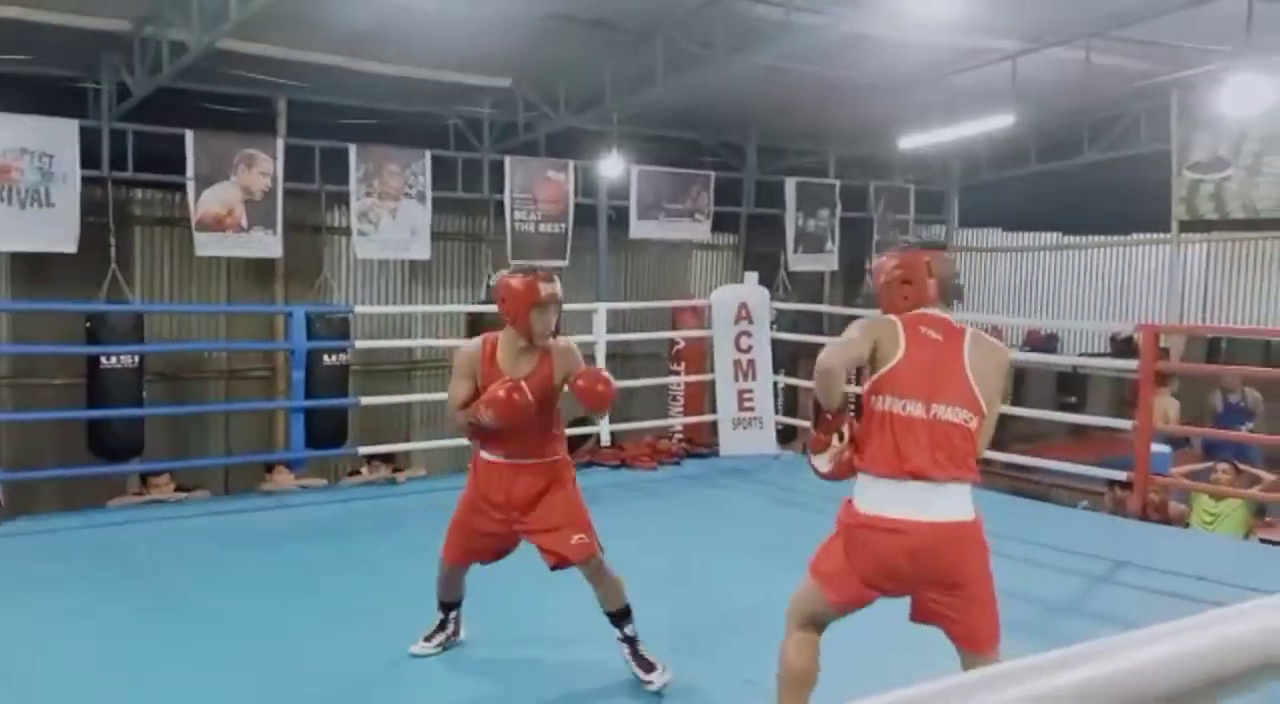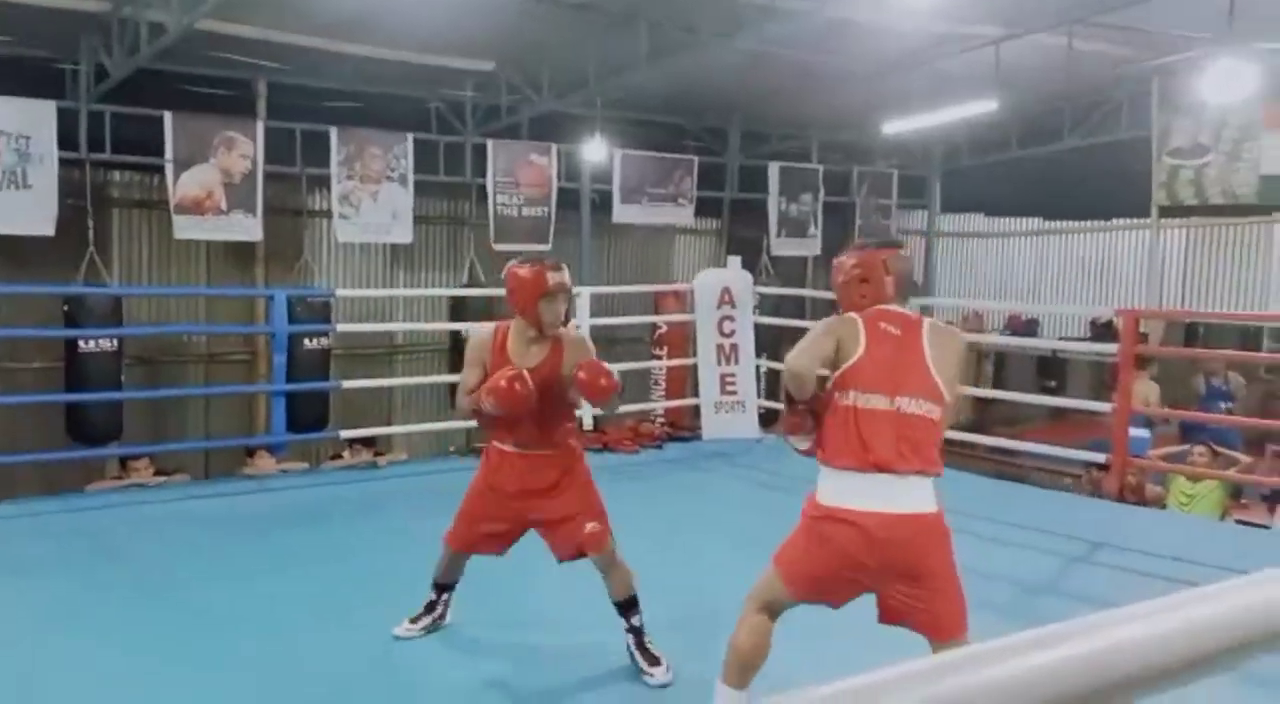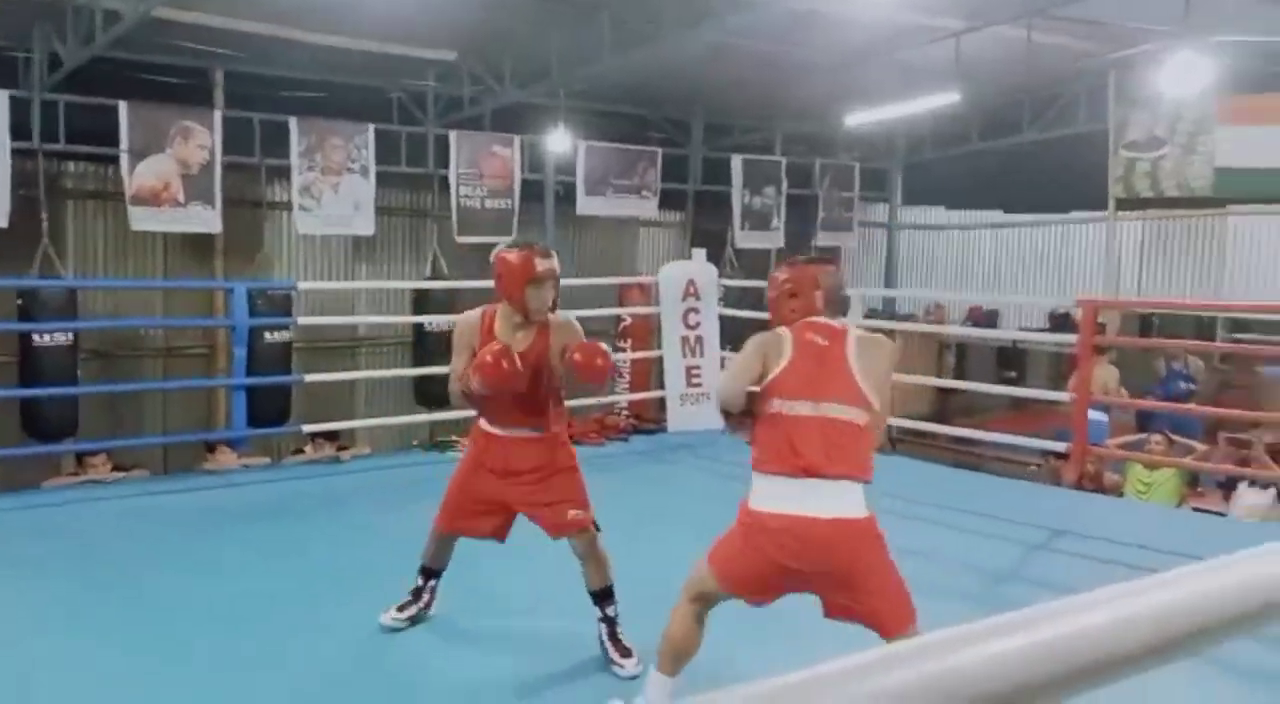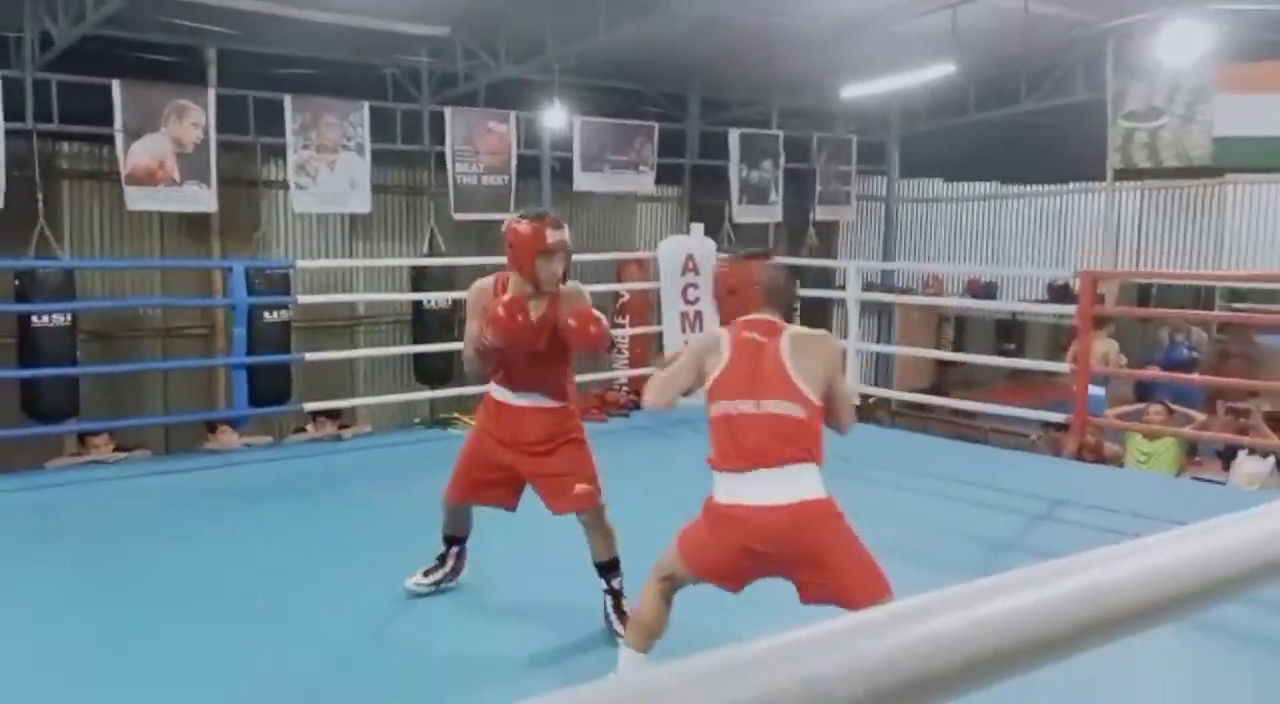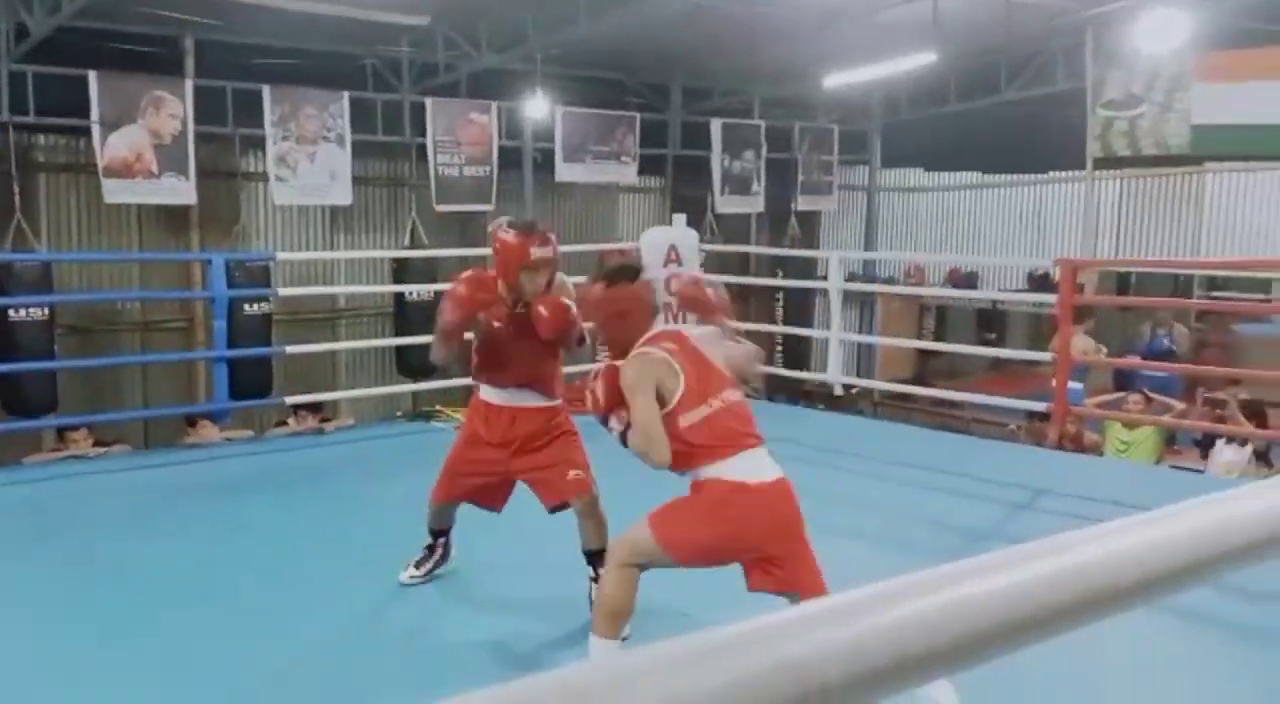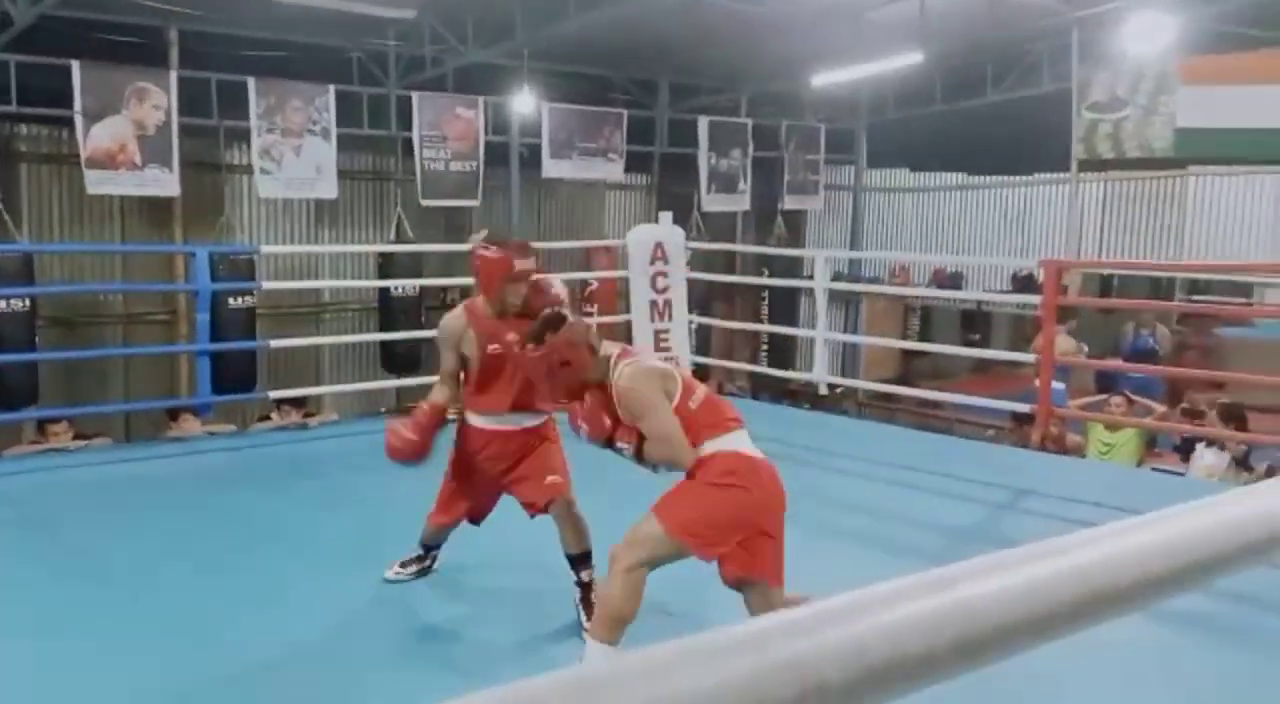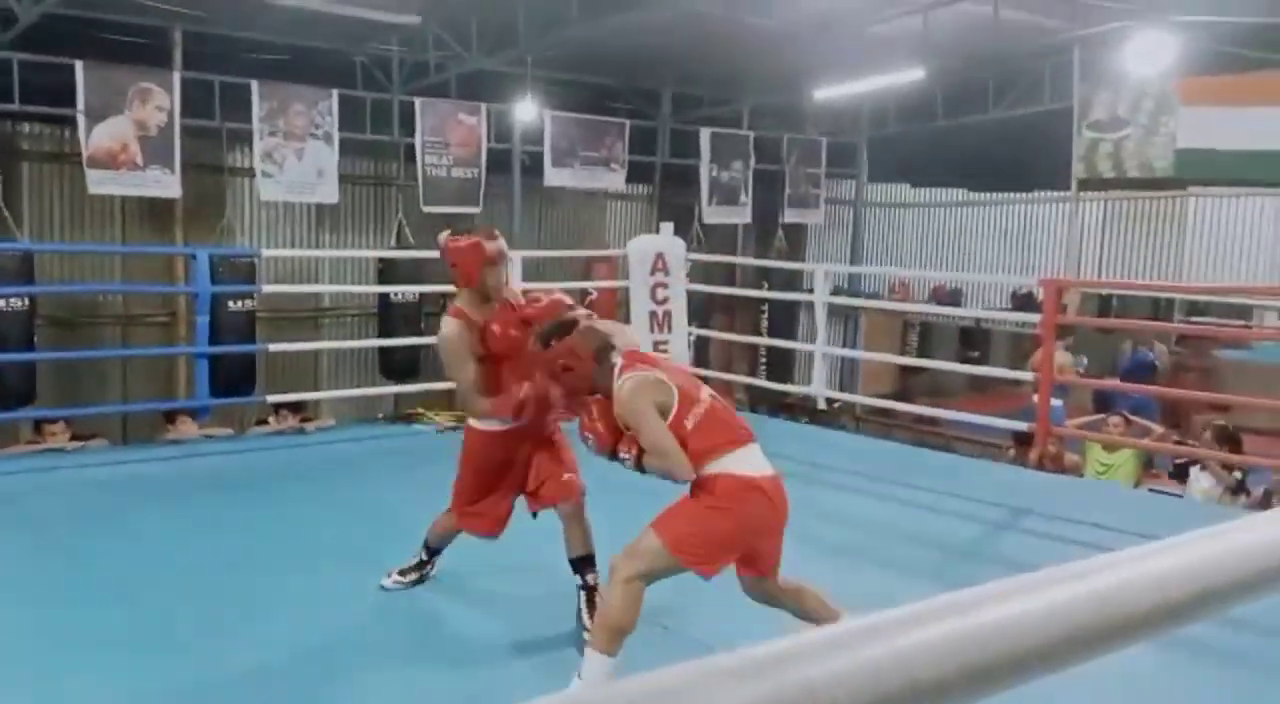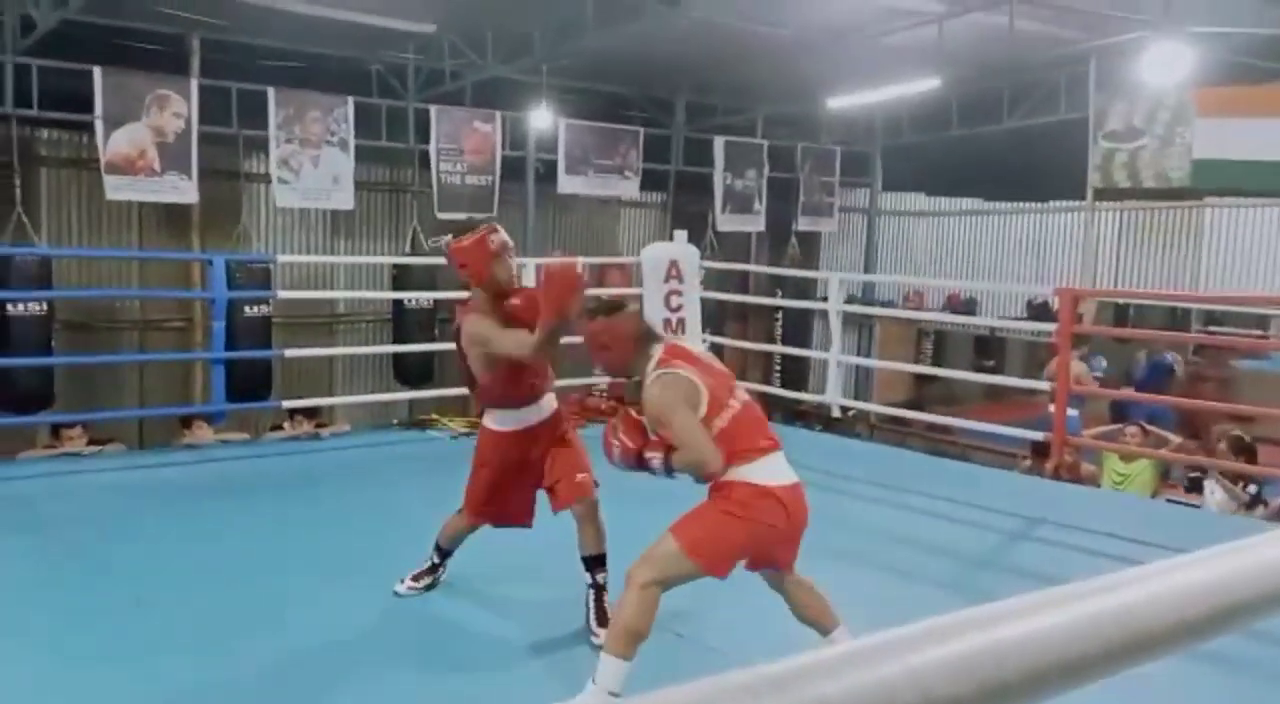
dt=0.1s
person 1, frame 1
left shoulder: (563, 352)
right shoulder: (473, 353)
left elbow: (593, 400)
right elbow: (457, 418)
left wrist: (599, 397)
right wrist: (483, 416)
left hip: (548, 475)
right hip: (491, 472)
left knee: (592, 562)
right knee: (453, 558)
left ankle: (633, 646)
right ankle: (448, 623)
person 1, frame 2
left shoulder: (574, 343)
right shoulder: (485, 341)
left elbow: (600, 396)
right elbow: (464, 406)
left wrist: (604, 391)
right wrist: (485, 403)
left hip: (558, 466)
right hip: (503, 461)
left knee: (604, 551)
right knee: (456, 544)
left ankle: (637, 638)
right ankle: (437, 606)
person 1, frame 3
left shoulder: (563, 327)
right shoulder: (471, 326)
left elbow: (591, 382)
right elbow: (456, 397)
left wrist: (595, 372)
right wrist: (475, 384)
left hip: (546, 451)
right hip: (490, 447)
left knee: (585, 538)
right knee: (444, 527)
left ankle: (610, 627)
right ankle: (424, 593)
person 1, frame 4
left shoulder: (572, 296)
right shoulder: (484, 293)
left elbow: (596, 351)
right elbow: (472, 368)
left wrist: (595, 340)
right wrist: (490, 341)
left hip: (556, 420)
right hip: (500, 415)
left knee: (591, 511)
right knee: (456, 496)
left ankle: (615, 598)
right ankle: (452, 560)
person 1, frame 5
left shoulder: (555, 290)
right shoulder: (473, 292)
left elbow: (576, 346)
right elbow: (443, 361)
left wrist: (569, 327)
right wrist: (449, 327)
left hip: (548, 419)
right hip: (490, 417)
left knee: (586, 501)
right knee: (444, 496)
left ankle: (602, 588)
right ankle: (437, 549)
person 1, frame 6
left shoulder: (537, 304)
right shoulder: (458, 322)
right elbow: (446, 384)
left wrist: (559, 309)
right wrist: (425, 419)
left hip: (533, 433)
right hip: (481, 436)
left knee: (564, 505)
right knee: (445, 517)
left ankle: (587, 591)
right ankle: (426, 555)
person 1, frame 7
left shoulder: (505, 301)
right shoulder: (455, 329)
right elbow: (473, 402)
left wrist: (535, 315)
right wrist: (517, 402)
left hip: (539, 424)
right hip: (492, 436)
left knee: (572, 505)
right knee: (462, 515)
left ankle: (589, 595)
right ankle: (425, 560)
person 1, frame 8
left shoulder: (512, 299)
right shoulder: (475, 322)
right elbow: (533, 349)
left wrist: (545, 308)
right wrist: (554, 310)
left hip: (552, 422)
right hip: (506, 436)
left knee: (586, 504)
right knee: (474, 515)
left ankle: (598, 596)
right ankle: (436, 564)
person 2, frame 1
left shoulder: (879, 331)
right shoulder: (992, 354)
left elbow: (830, 362)
right elbow: (973, 440)
left wrist: (827, 415)
left hip: (875, 524)
right hip: (953, 528)
left knee: (802, 621)
right knee: (983, 659)
person 2, frame 2
left shoulder: (839, 330)
right shoulder: (949, 342)
left elbow: (796, 367)
right elbow: (934, 422)
left wrist: (801, 406)
left hip: (839, 518)
right hip: (916, 522)
left knee: (760, 607)
right knee: (953, 647)
person 2, frame 3
left shoulder: (769, 342)
right shoulder: (878, 351)
left elbow: (727, 397)
right elbow: (872, 436)
left wrist: (750, 406)
left hip: (770, 520)
right hip: (847, 524)
left knee: (694, 599)
right knee: (904, 637)
person 2, frame 4
left shoulder: (710, 345)
right shoulder: (819, 346)
left elbow: (654, 399)
right elbow: (844, 421)
left wrist: (673, 367)
left hip: (736, 513)
right hip: (808, 511)
left knee: (662, 580)
person 2, frame 5
left shoulder: (644, 367)
right shoulder: (702, 338)
left elbow: (657, 455)
right elbow: (752, 357)
left wrist: (619, 422)
right wrist: (715, 316)
left hip: (726, 496)
right hip: (773, 494)
left knee: (623, 558)
person 2, frame 6
left shoulder: (629, 383)
right shoulder: (621, 357)
left elbow: (680, 456)
left wrist: (624, 442)
left hip: (732, 477)
right hip: (759, 481)
left knee: (627, 560)
right knee: (767, 607)
person 2, frame 7
left shoulder: (629, 393)
right shoulder: (637, 361)
left elbow: (678, 468)
left wrist: (625, 452)
left hip: (733, 491)
right hip: (766, 487)
left knee: (627, 573)
right knee: (764, 585)
left ankle: (588, 689)
person 2, frame 8
left shoulder: (661, 390)
right shoulder: (685, 353)
left elbow: (708, 461)
left wrist: (655, 459)
left hip: (751, 498)
right hip: (787, 494)
left knee: (644, 578)
right knee: (781, 577)
